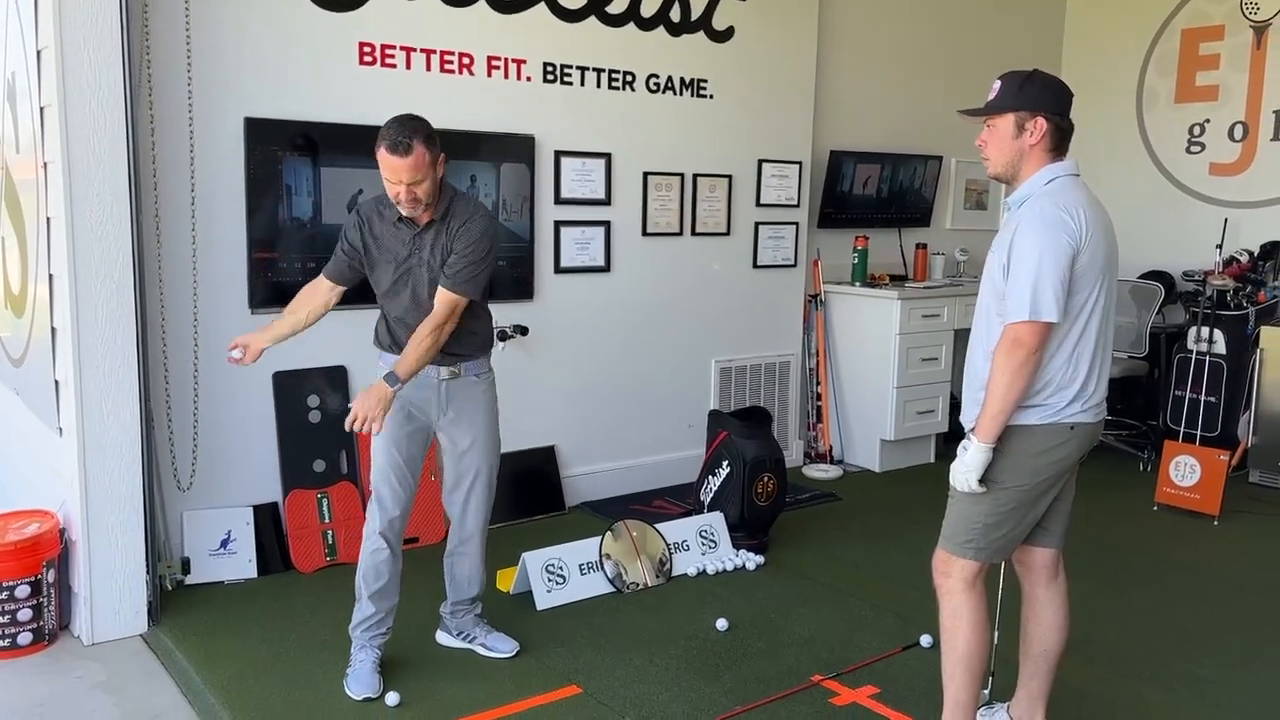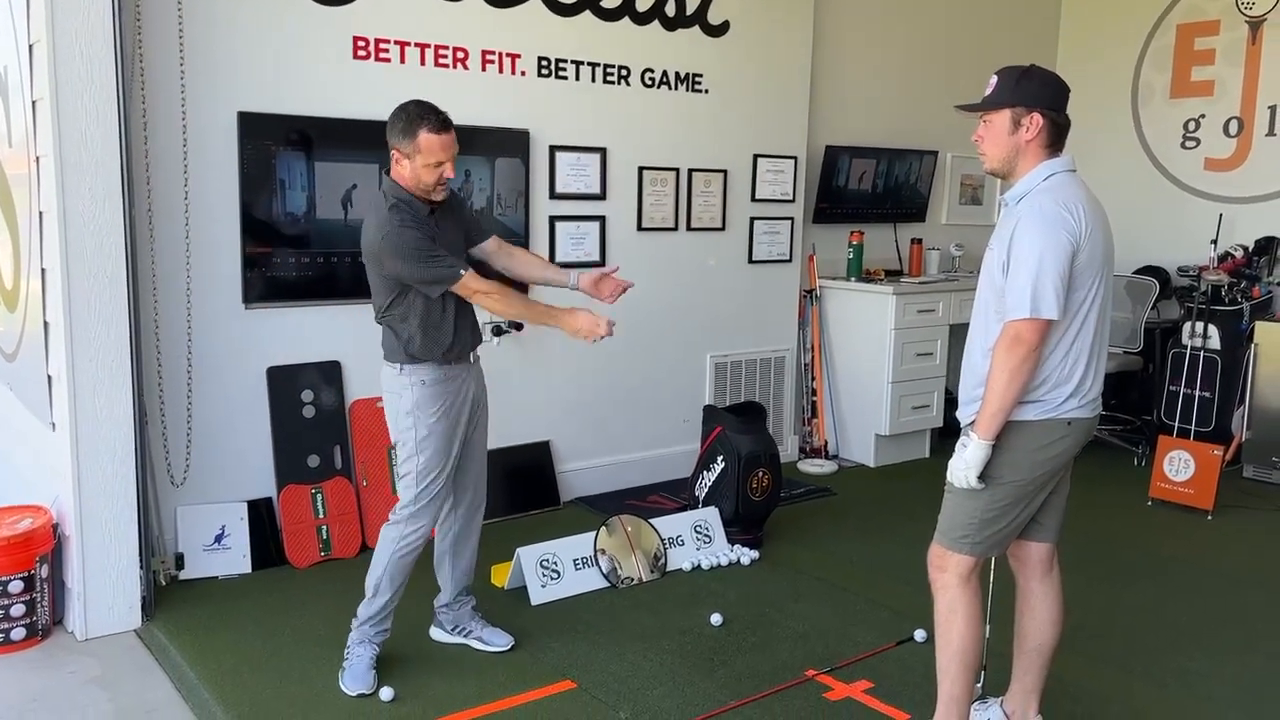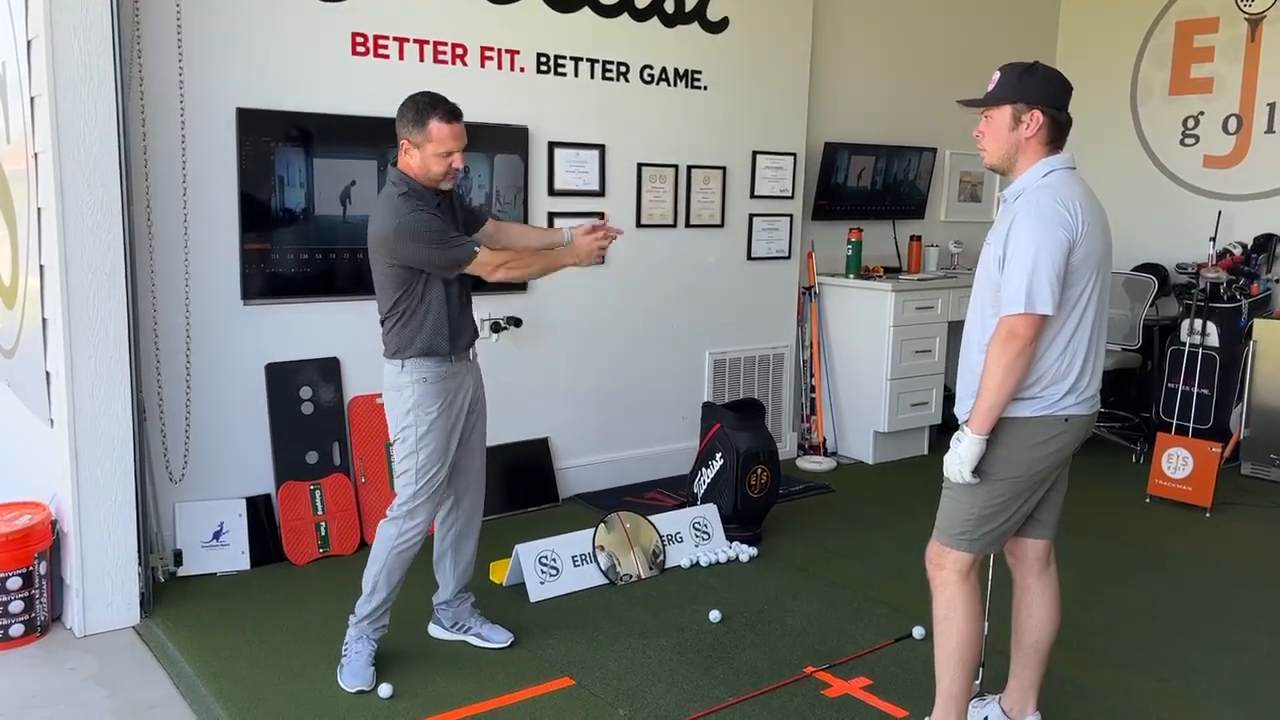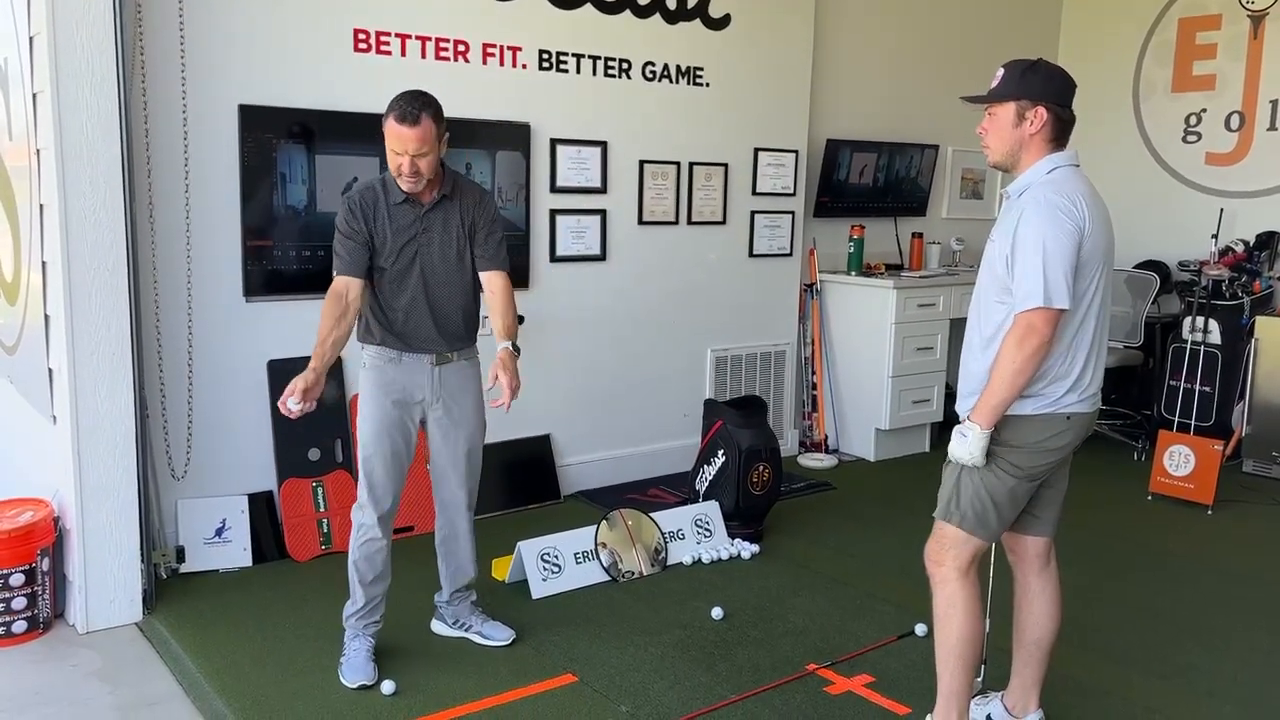
dt=0.5s
person 1, frame 1
left shoulder: (1044, 211)
right shoulder: (1071, 202)
left elbow: (1024, 338)
left wrist: (980, 439)
left hip: (1027, 428)
right hip: (1060, 420)
left knee: (956, 568)
right knee: (1039, 565)
person 1, frame 2
left shoulder: (1043, 209)
right shoulder: (1064, 199)
left elbow: (1024, 335)
left wrist: (980, 435)
left hip: (1023, 425)
right hip: (1053, 417)
left knee: (951, 565)
right knee: (1034, 560)
person 1, frame 3
left shoulder: (1040, 204)
right shoulder: (1065, 195)
left elbow: (1019, 330)
left wrist: (974, 430)
left hip: (1021, 420)
right hip: (1051, 414)
left knee: (950, 562)
right knee: (1030, 556)
person 1, frame 4
left shoulder: (1047, 201)
right shoulder: (1061, 192)
left elbow: (1035, 326)
left wrist: (978, 422)
left hip: (1022, 418)
right hip: (1050, 412)
left knee: (948, 556)
right knee: (1032, 553)
person 2, frame 1
left shoulder: (474, 224)
right shoulder: (367, 219)
left elbow: (442, 318)
right elbow: (325, 288)
left wrist: (388, 384)
right wrist: (264, 338)
left hip: (467, 379)
right hip: (397, 378)
left knee: (471, 507)
right knee: (387, 513)
left ankle: (461, 618)
right ankle: (367, 643)
person 2, frame 2
left shoulder: (445, 202)
right shoulder: (392, 229)
left elbow: (502, 253)
right elbow: (480, 290)
left wrist: (579, 282)
right wrist: (563, 320)
left hip: (463, 370)
right hip: (421, 381)
left knee: (466, 501)
right knee: (417, 509)
left ankle: (454, 612)
right ankle: (365, 638)
person 2, frame 3
left shoulder: (440, 195)
right shoulder: (403, 217)
left elbow: (498, 232)
right elbow: (496, 266)
left wrist: (572, 237)
right wrist: (572, 255)
left hip: (460, 368)
right hip: (421, 378)
left knee: (464, 498)
right knee: (414, 507)
left ankle: (453, 610)
right ankle: (363, 635)
person 2, frame 4
left shoulder: (475, 203)
right shoulder: (362, 205)
left elbow: (496, 285)
right elbow: (347, 292)
left wrist: (508, 349)
right wrist: (317, 369)
left hip: (460, 369)
right hip: (389, 367)
left knee: (458, 498)
right knee: (376, 506)
left ankle: (456, 607)
right ankle: (360, 630)
